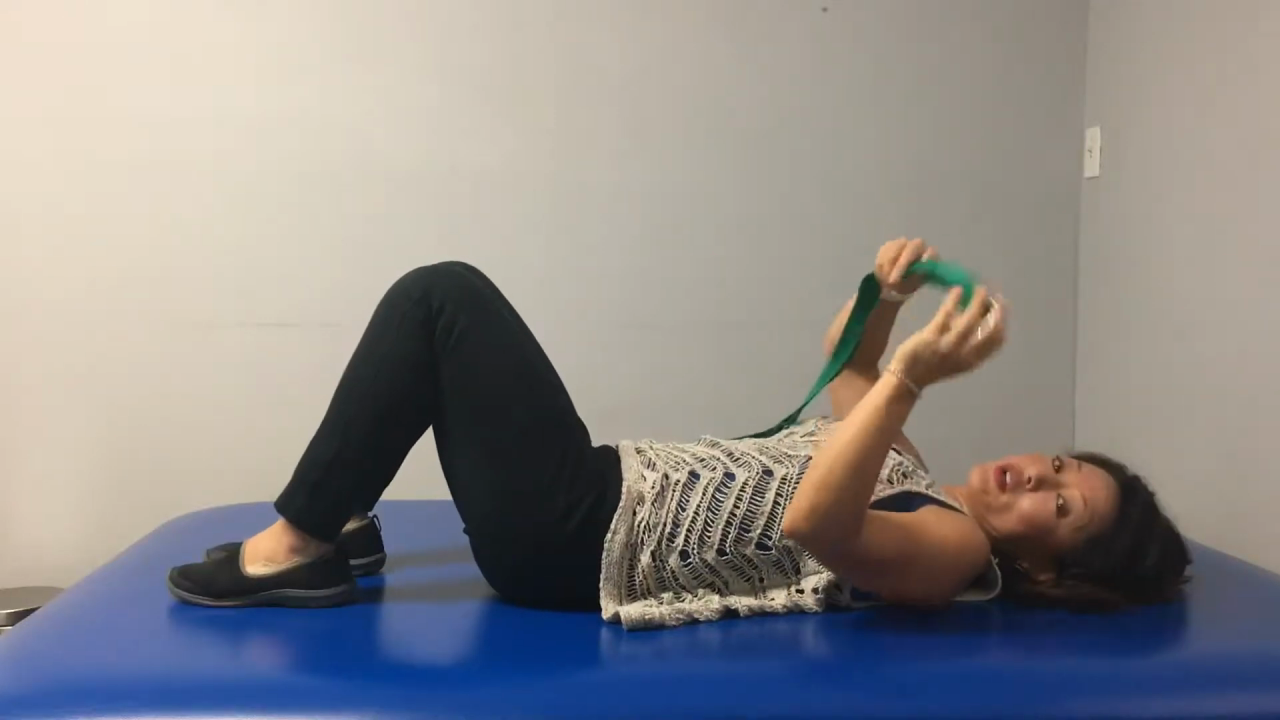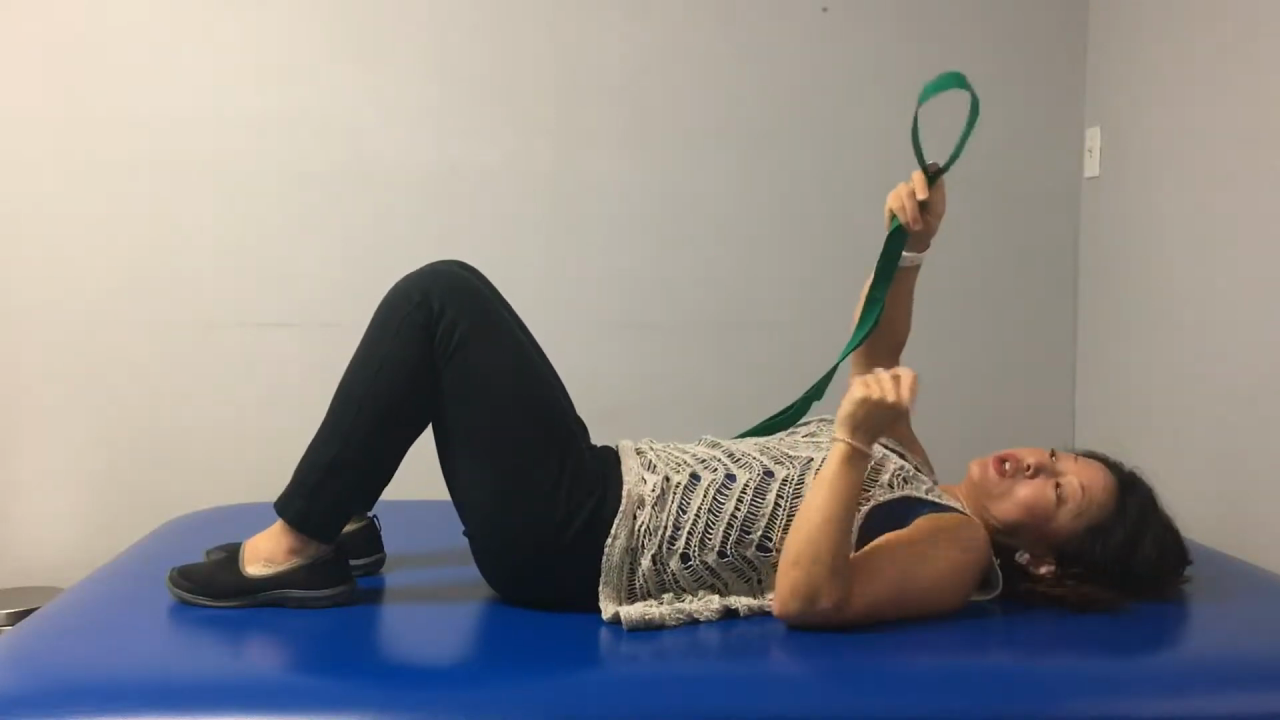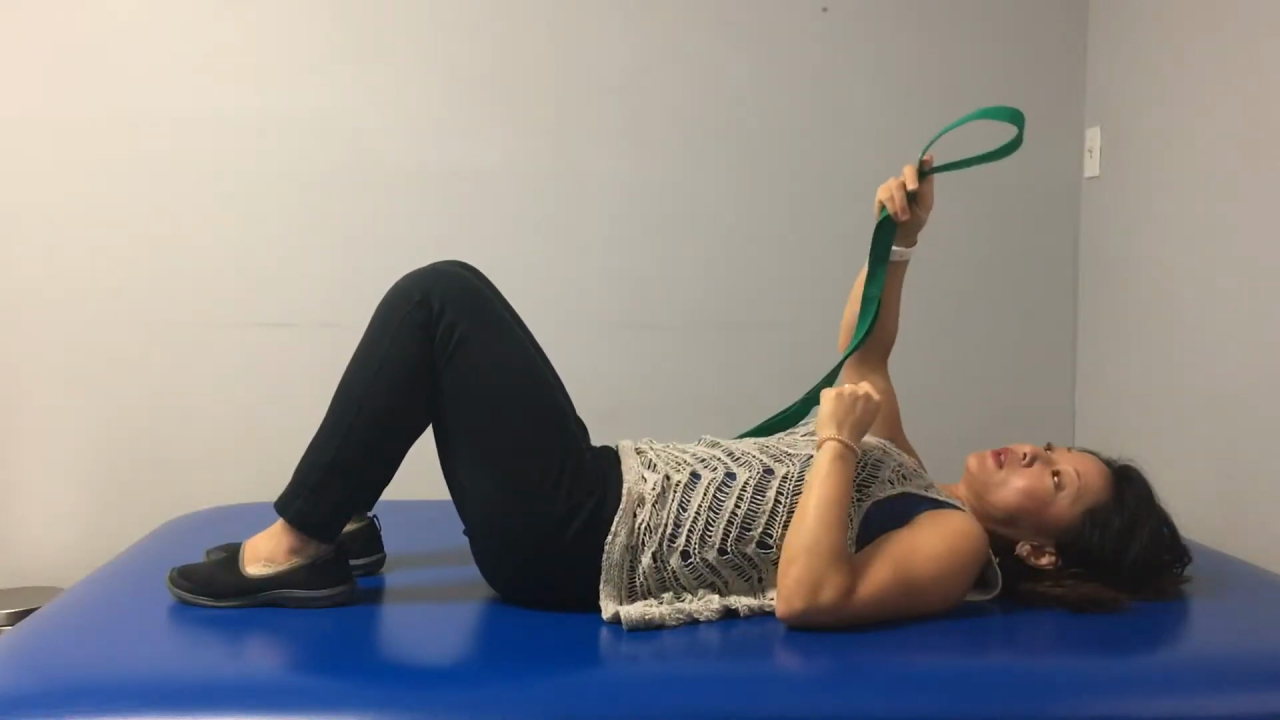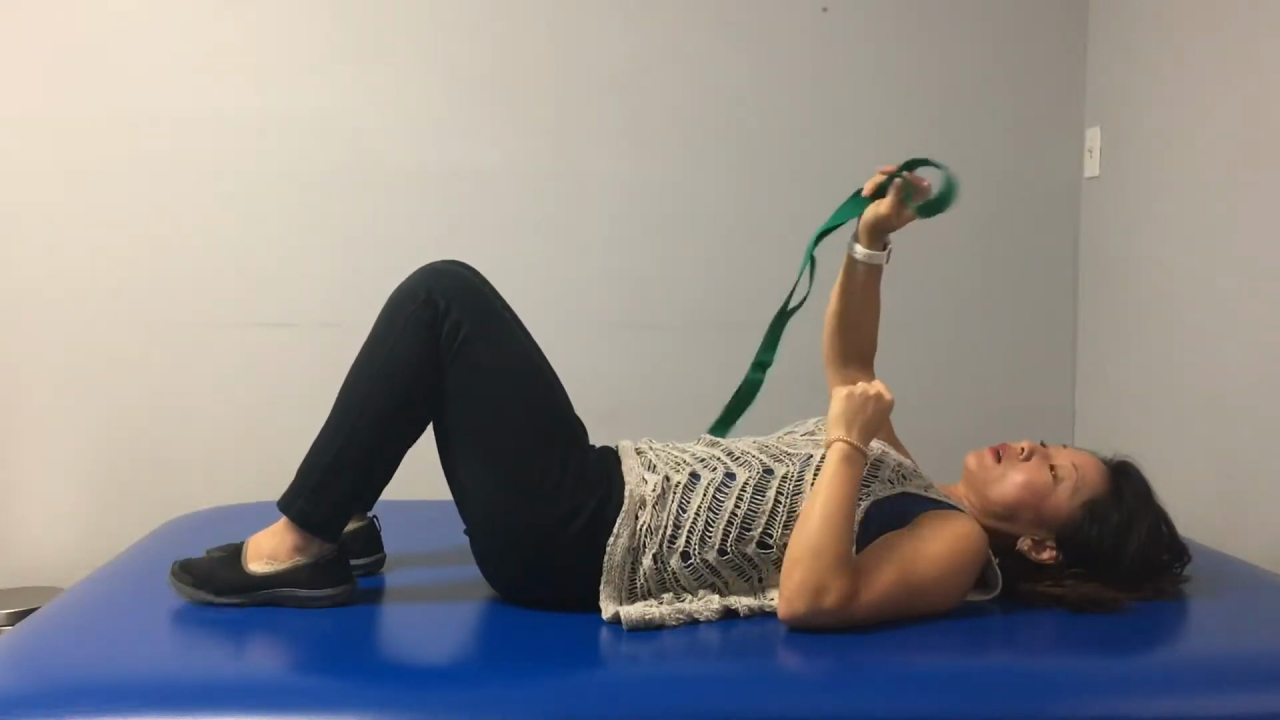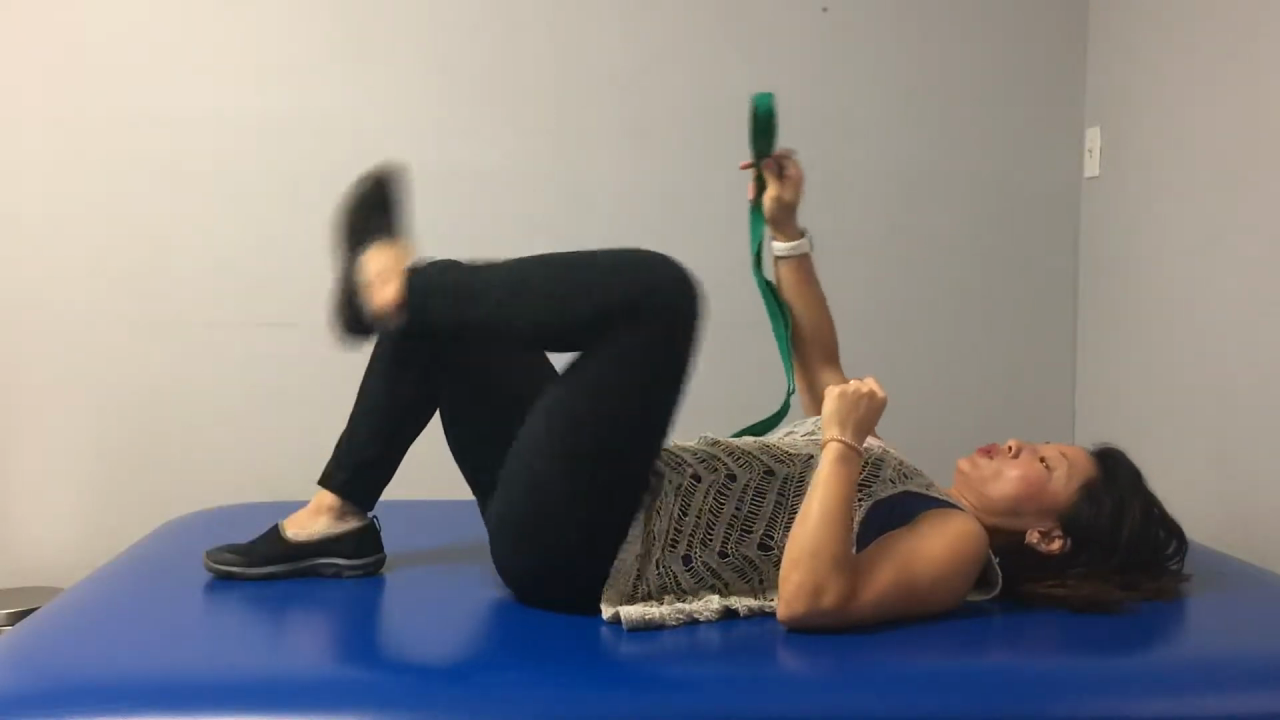
dt=0.4s
person 1, frame 1
left shoulder: (955, 549)
right shoulder: (912, 479)
left elbow: (809, 522)
right elbow: (843, 367)
left wrist: (915, 374)
right wrist: (888, 294)
left hip: (573, 543)
right hip: (604, 489)
left knee: (441, 298)
right knee: (448, 294)
left ankle: (299, 544)
right ankle: (335, 526)
person 1, frame 2
left shoulder: (957, 547)
right shoulder: (915, 479)
left elbow: (802, 597)
right elbow: (871, 356)
left wrist: (854, 438)
right wrist: (909, 245)
left hip: (573, 545)
right hip: (606, 487)
left knee: (443, 296)
right knee: (445, 296)
left ankle: (300, 543)
right ankle: (332, 528)
person 1, frame 3
left shoulder: (956, 545)
right shoulder: (909, 482)
left elbow: (808, 597)
right elbow: (865, 359)
left wrist: (837, 442)
right wrist: (898, 239)
left hip: (574, 547)
right hip: (605, 491)
left knee: (444, 297)
right knee: (443, 298)
left ankle: (299, 546)
right ankle: (334, 527)
person 1, frame 4
left shoulder: (954, 545)
right shoulder: (908, 485)
left elbow: (809, 598)
right elbow: (849, 364)
left wrist: (847, 443)
right wrist: (871, 241)
left hip: (569, 547)
right hip: (601, 488)
left knee: (446, 299)
right knee: (442, 294)
left ankle: (299, 542)
right ankle: (335, 525)
person 1, frame 5
left shoulder: (954, 547)
right shoulder: (909, 486)
left elbow: (807, 599)
right elbow: (819, 367)
left wrist: (839, 443)
right wrist: (786, 231)
left hip: (578, 553)
right hip: (582, 519)
left knee: (656, 290)
right knee: (448, 285)
left ankle: (393, 289)
right ankle: (336, 518)
